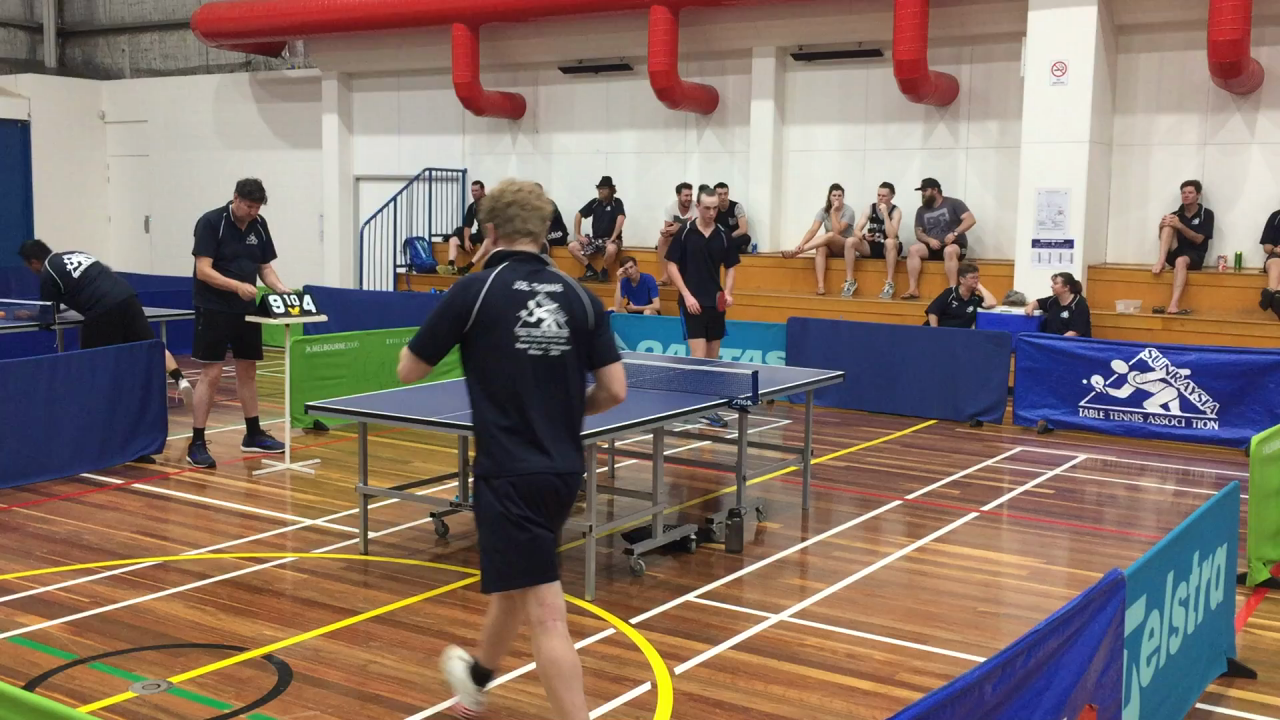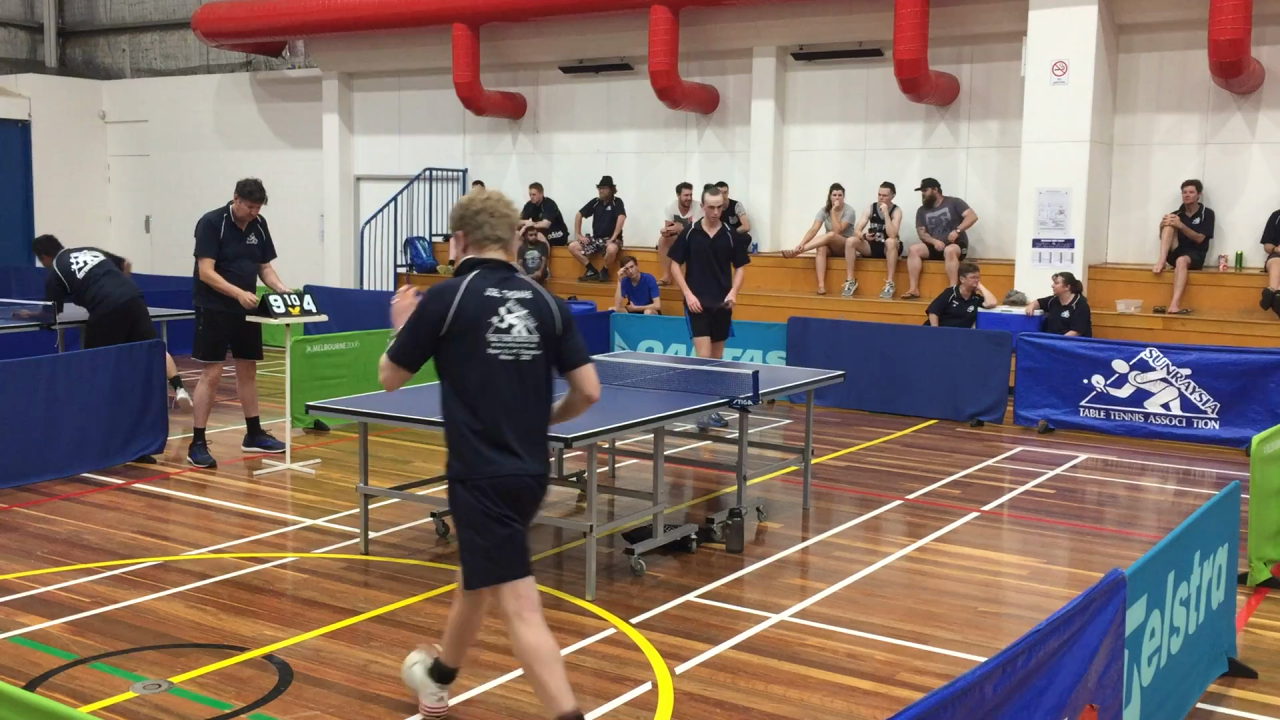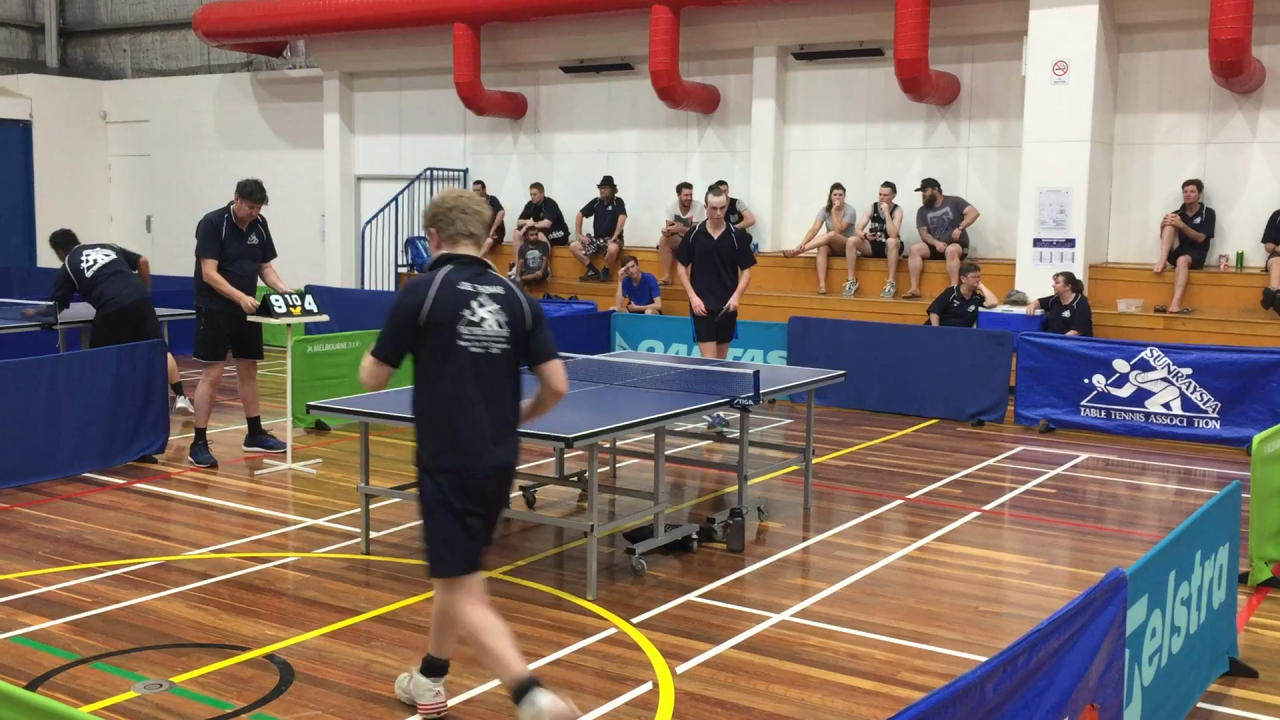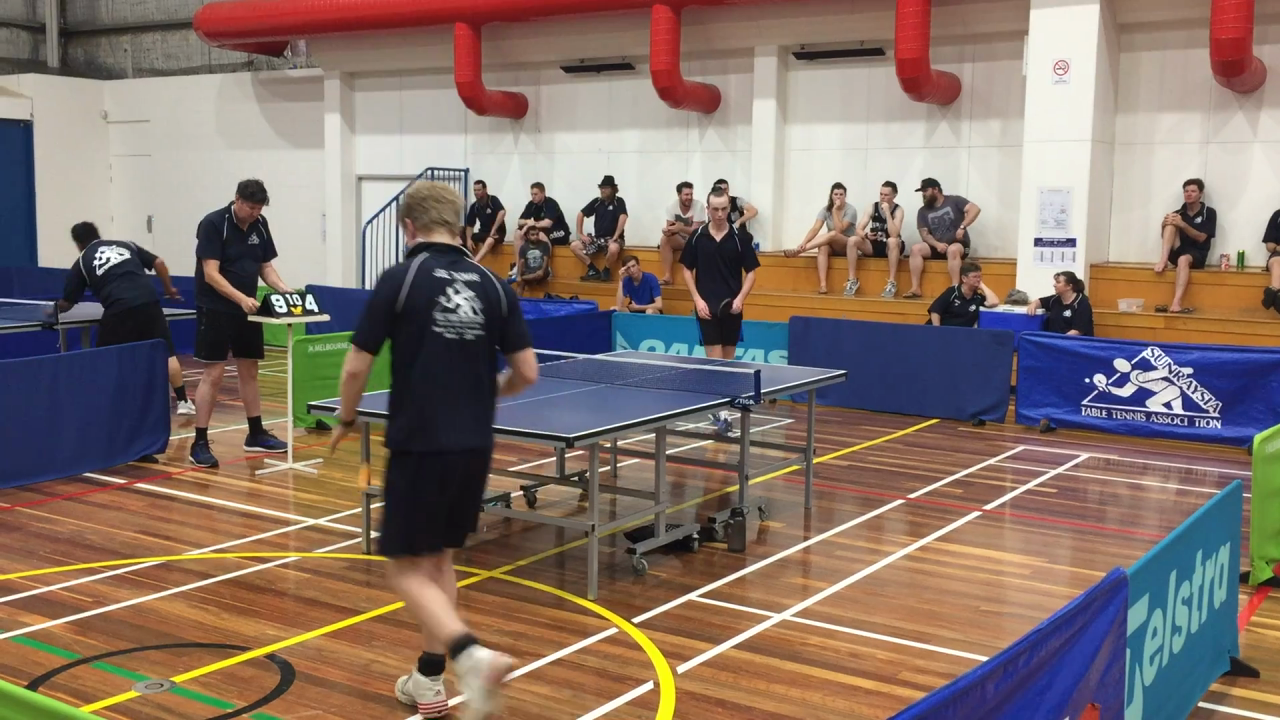
dt=0.1s
person 1, frame 1
left shoulder: (473, 291)
right shoulder: (577, 297)
left elbow: (409, 371)
right elbow: (614, 390)
left wrist: (443, 328)
left hip: (510, 474)
right hip: (563, 473)
left knee: (541, 611)
right knee: (510, 580)
person 1, frame 2
left shoulder: (446, 297)
right shoulder: (546, 302)
left elbow: (390, 378)
right elbow: (589, 391)
left wrist: (403, 329)
left hip: (482, 474)
right hip: (530, 472)
left knee: (519, 606)
right knee: (481, 578)
right ankle: (437, 677)
person 1, frame 3
left shoulder: (422, 290)
right shoulder: (516, 298)
left elbow: (373, 377)
right elbow: (556, 384)
left wrist: (378, 357)
left hip: (449, 464)
right hip: (498, 463)
left knee: (467, 601)
right knee: (459, 577)
person 1, frame 4
left shoulder: (399, 279)
right shoulder: (494, 285)
left elbow: (357, 366)
right elbow: (527, 372)
left wrist: (346, 418)
left hip: (419, 447)
right hip: (474, 450)
left knee: (409, 570)
right knee: (438, 564)
left ankle: (473, 658)
person 2, frame 1
left shoulder: (259, 225)
right shoulder: (211, 222)
left elbow: (265, 267)
right elbow: (203, 270)
left wrist: (282, 289)
right wrist: (237, 285)
left hip: (246, 309)
right hip: (214, 309)
left knee: (248, 371)
right knee: (211, 375)
left ankle: (253, 434)
right ankle: (197, 443)
person 2, frame 2
left shoulder: (259, 225)
right shoulder: (211, 223)
left elbow: (265, 267)
right elbow: (206, 272)
left wrist: (282, 289)
right wrist: (238, 293)
left hip: (247, 310)
right hip: (214, 310)
left knee: (248, 371)
right knee: (211, 375)
left ankle: (253, 434)
right ankle: (197, 443)
person 2, frame 3
left shoulder: (259, 225)
right shoulder: (212, 223)
left elbow: (265, 266)
right elbow: (209, 273)
left wrist: (283, 289)
right wrist: (240, 297)
left hip: (247, 309)
right hip: (215, 310)
left knee: (248, 371)
right knee: (212, 375)
left ankle: (254, 434)
right ankle: (199, 443)
person 2, frame 4
left shoulder: (260, 225)
right shoulder: (213, 224)
left elbow: (265, 266)
right elbow: (211, 274)
left wrist: (284, 289)
right wrist: (241, 298)
left hip: (248, 309)
right hip: (216, 310)
left knee: (250, 371)
right knee: (213, 375)
left ankle: (256, 434)
right ankle: (200, 443)
person 3, frame 1
left shoulder: (724, 236)
right shoulder: (684, 233)
left elbow: (730, 268)
right elbow: (672, 266)
left wrist: (728, 292)
right wrist: (687, 295)
left hip: (715, 306)
right hip: (693, 304)
left knee: (713, 359)
right knee: (699, 357)
person 3, frame 2
left shoulder: (731, 236)
right shoulder: (689, 233)
left elbow: (740, 267)
right elbow: (675, 265)
left wrist: (733, 292)
right wrist: (688, 294)
left hip: (721, 306)
right hip: (697, 304)
left knee: (716, 359)
right knee: (704, 357)
person 3, frame 3
left shoulder: (737, 236)
right shoulder: (694, 234)
left elbow: (746, 270)
right elbow: (681, 266)
left wrist: (736, 296)
right wrist: (692, 296)
left hip: (726, 307)
right hip: (702, 306)
left knee: (721, 360)
right knee: (709, 359)
right ankle: (715, 412)
person 3, frame 4
left shoulder: (740, 237)
right shoulder: (697, 237)
left elbow: (751, 272)
right elbow: (687, 270)
left wrist: (741, 298)
right wrist: (697, 299)
left hip: (731, 309)
right hip: (707, 309)
left knee: (727, 362)
right ankle: (722, 414)
